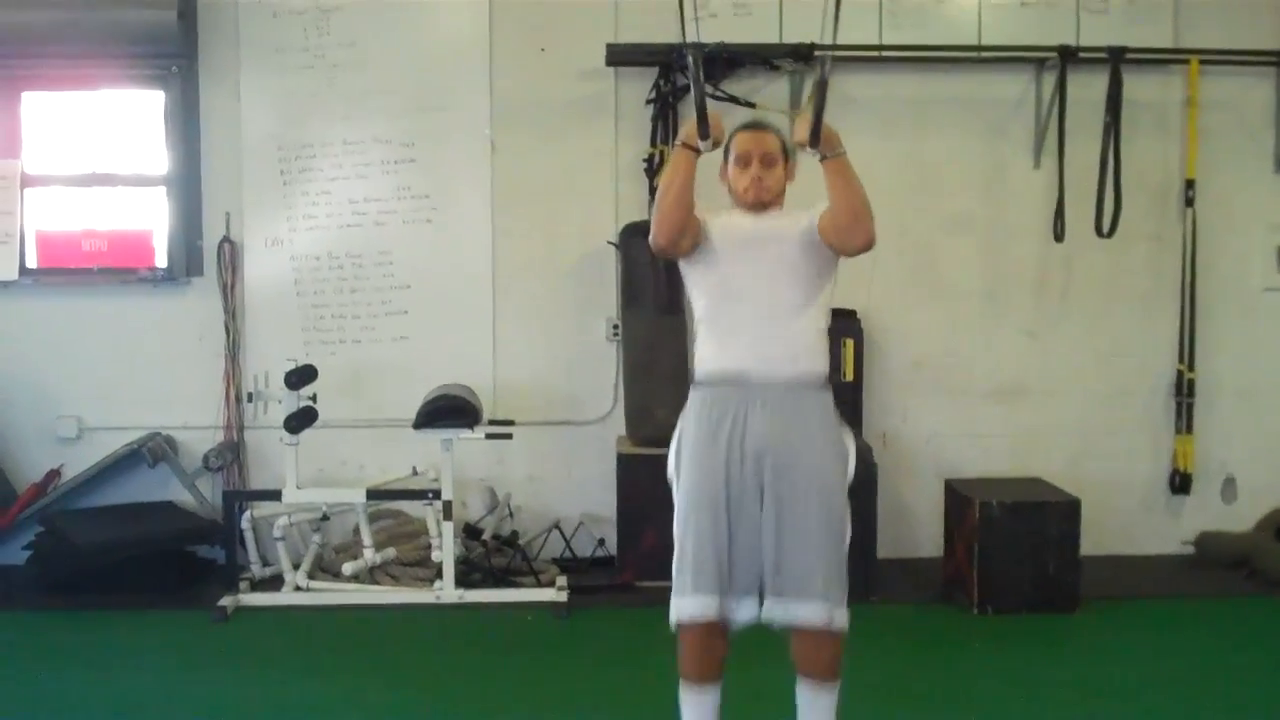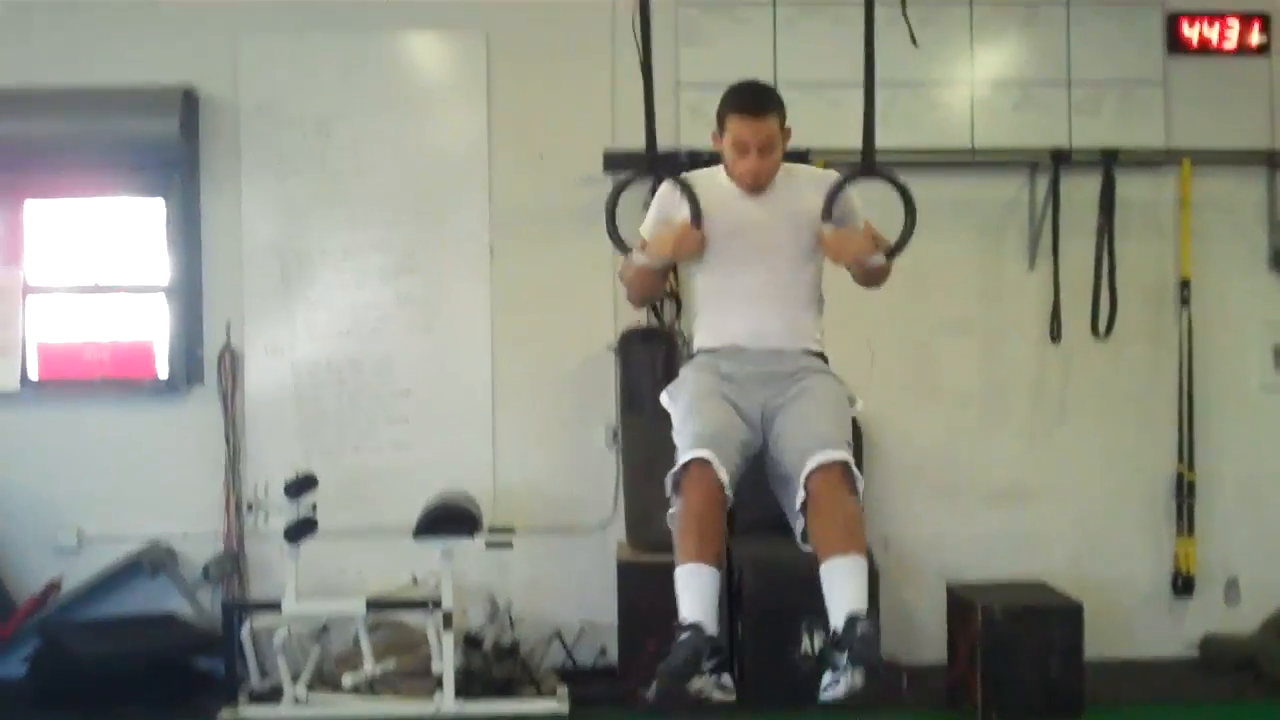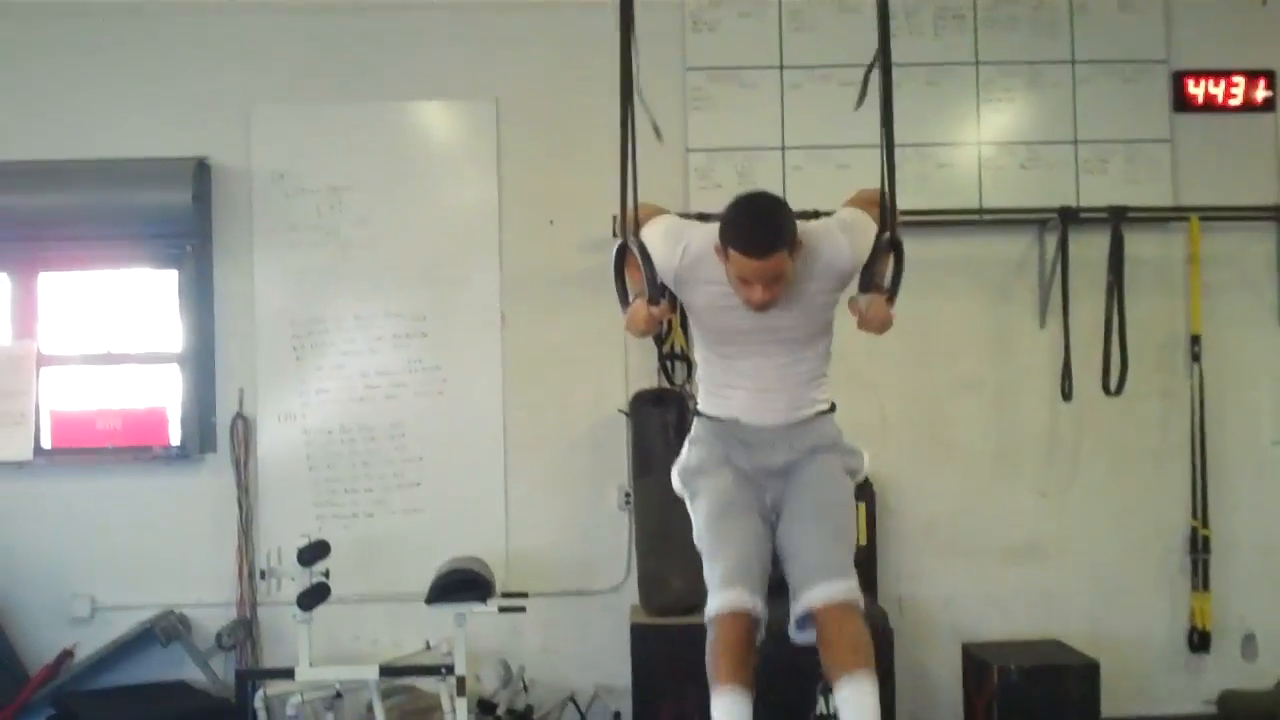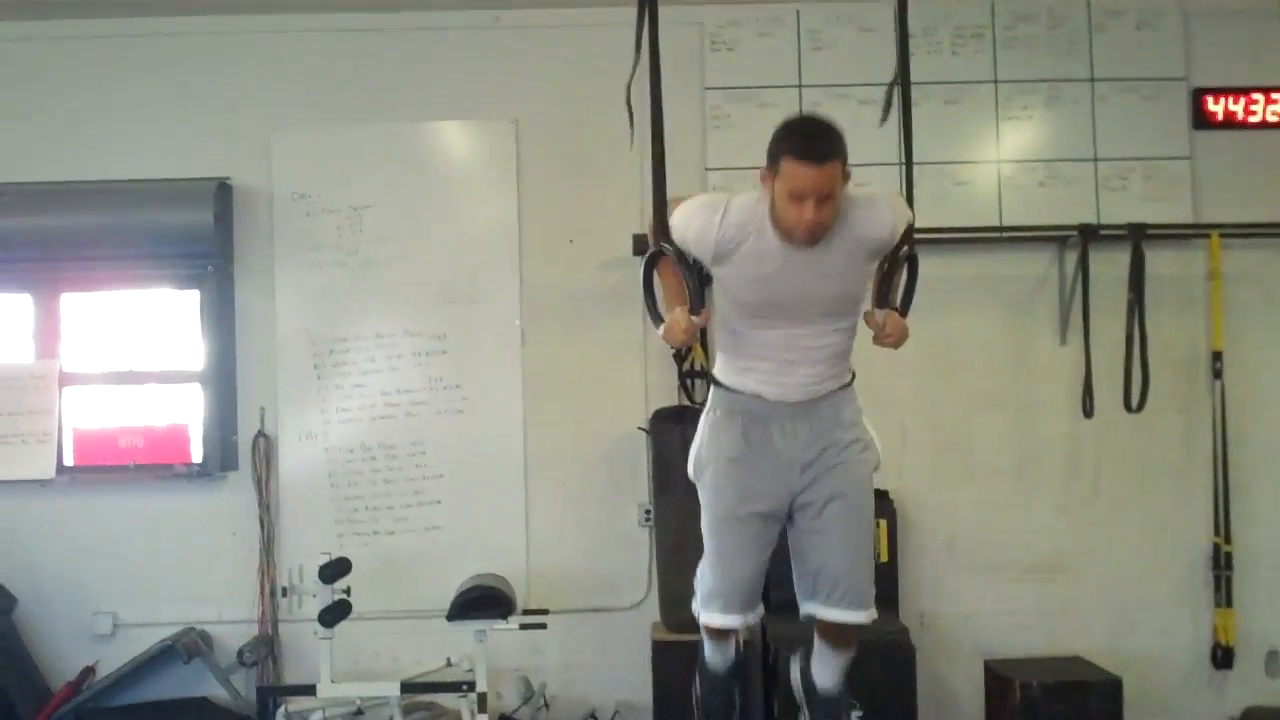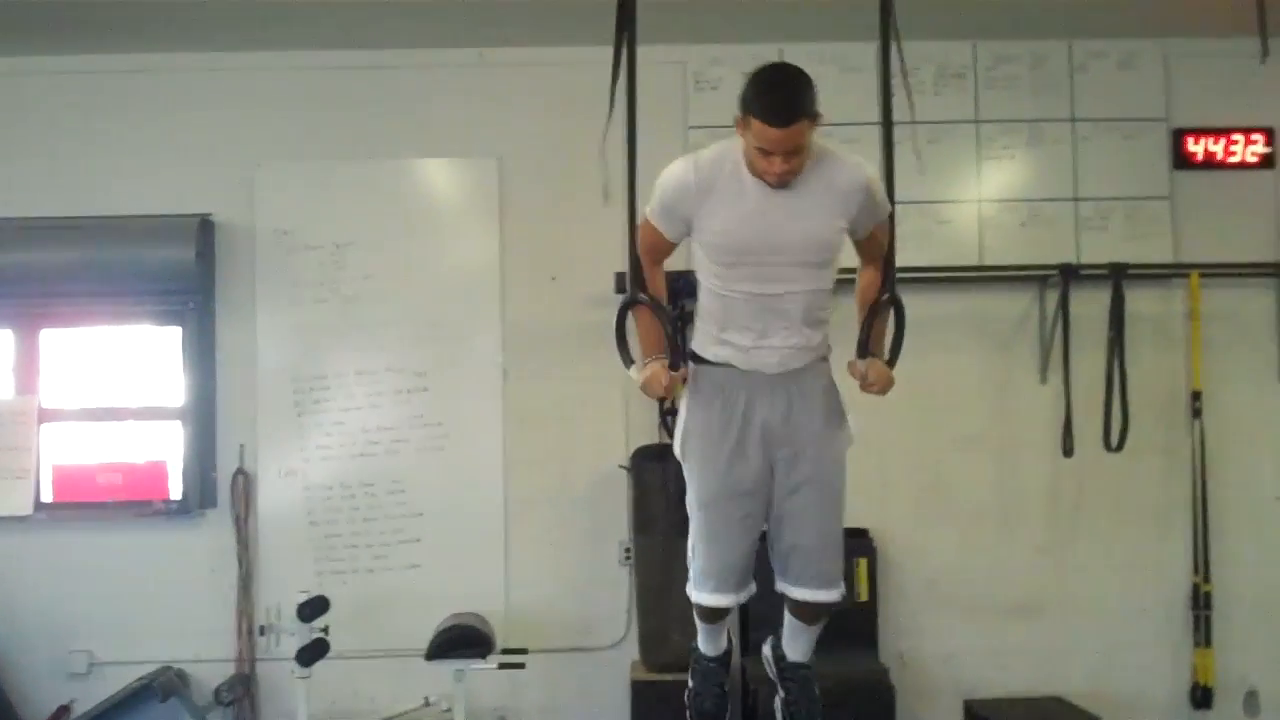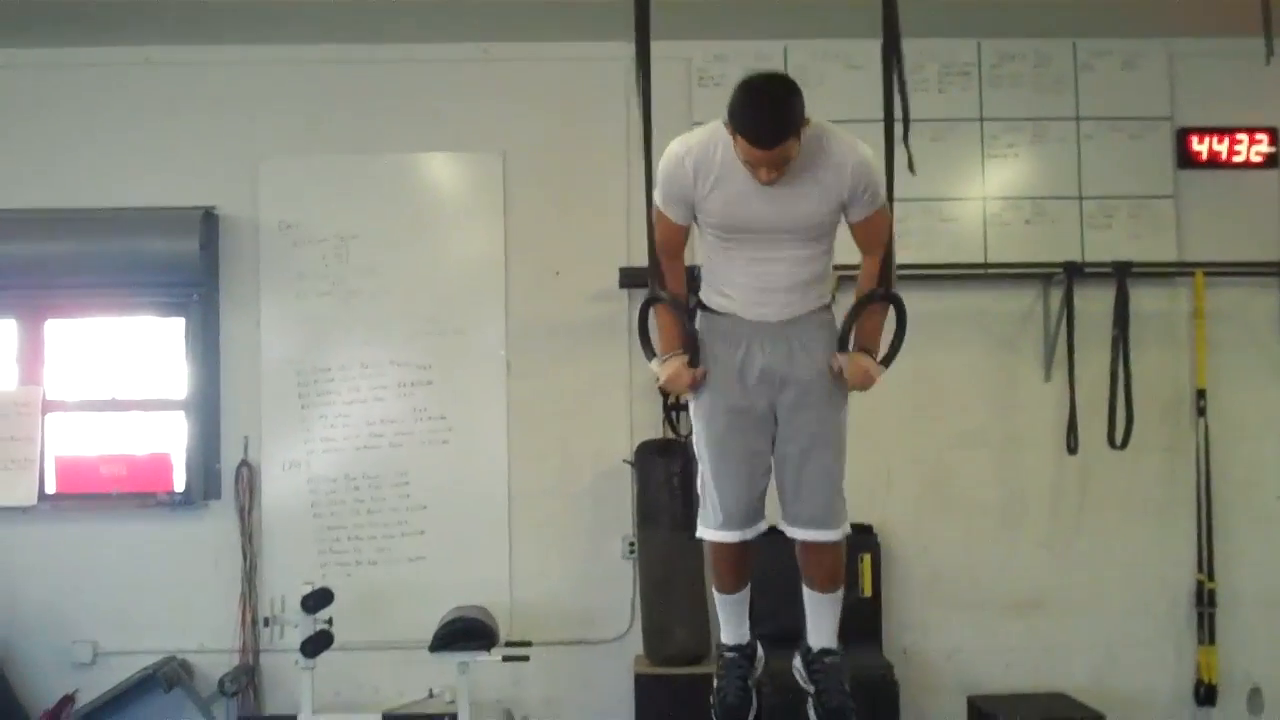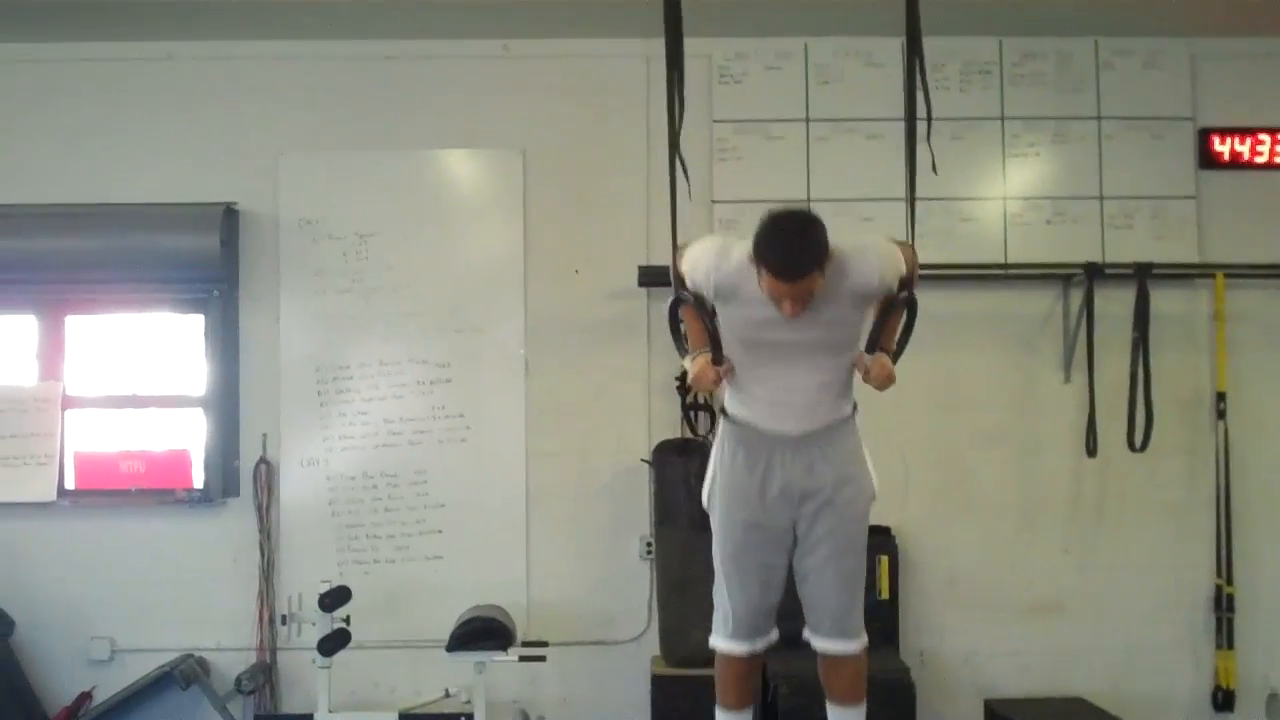
dt=0.4s
person 1, frame 1
left shoulder: (811, 226)
right shoulder: (705, 229)
left elbow: (860, 235)
right elbow: (663, 236)
left wrist: (828, 146)
right wrist: (688, 144)
left hip: (802, 408)
right hip: (718, 407)
left knee: (818, 602)
right knee: (701, 601)
person 1, frame 2
left shoulder: (820, 190)
right shoulder: (682, 193)
left elbow: (877, 273)
right elbow: (637, 295)
left wrist: (868, 254)
right wrist: (657, 256)
left hip: (800, 368)
right hip: (718, 367)
left knee: (827, 472)
right knee: (702, 469)
left ankle: (851, 635)
right ankle: (695, 641)
person 1, frame 3
left shoulder: (837, 251)
right shoulder: (681, 253)
left elbow: (870, 201)
right elbow: (640, 217)
left wrist: (877, 294)
right wrist: (640, 297)
left hip: (810, 438)
right hip: (723, 440)
left knee: (832, 594)
right knee: (732, 597)
person 1, frame 4
left shoulder: (876, 222)
right shoulder: (716, 222)
right elbow: (664, 227)
left wrist: (885, 309)
right wrist: (676, 308)
left hip: (831, 415)
right hip: (743, 413)
left knee: (848, 593)
right knee: (728, 589)
right ankle: (718, 664)
person 1, frame 5
left shoulder: (852, 184)
right shoulder: (690, 180)
left elbow: (876, 263)
right elbow: (647, 261)
left wrist: (875, 349)
right wrist: (651, 355)
left hip: (808, 386)
right hip: (720, 385)
left knee: (816, 564)
right knee: (718, 565)
left ankle: (793, 661)
right ankle: (711, 656)
person 1, frame 6
left shoulder: (847, 160)
right shoulder: (688, 157)
left elbow: (878, 255)
right elbow: (665, 255)
left wrist: (867, 348)
right wrist: (670, 350)
left hip: (811, 340)
right hip: (725, 339)
left knee: (819, 517)
right knee: (728, 516)
left ankle: (822, 656)
right ankle: (736, 652)
person 1, frame 7
left shoulder: (864, 273)
right shoulder: (718, 267)
left elbow: (907, 259)
right elbow: (682, 265)
left wrist: (884, 349)
right wrist: (698, 350)
left hip: (831, 449)
right hip: (748, 449)
left knee: (839, 628)
right knee: (739, 625)
